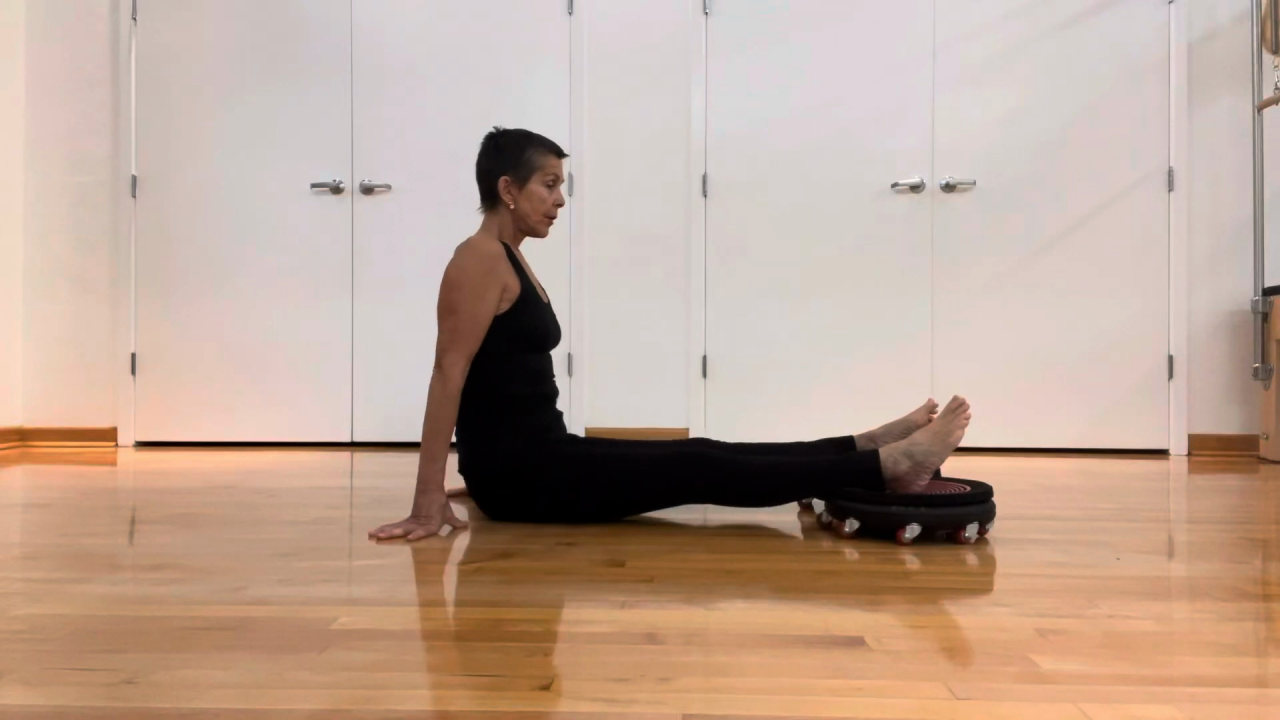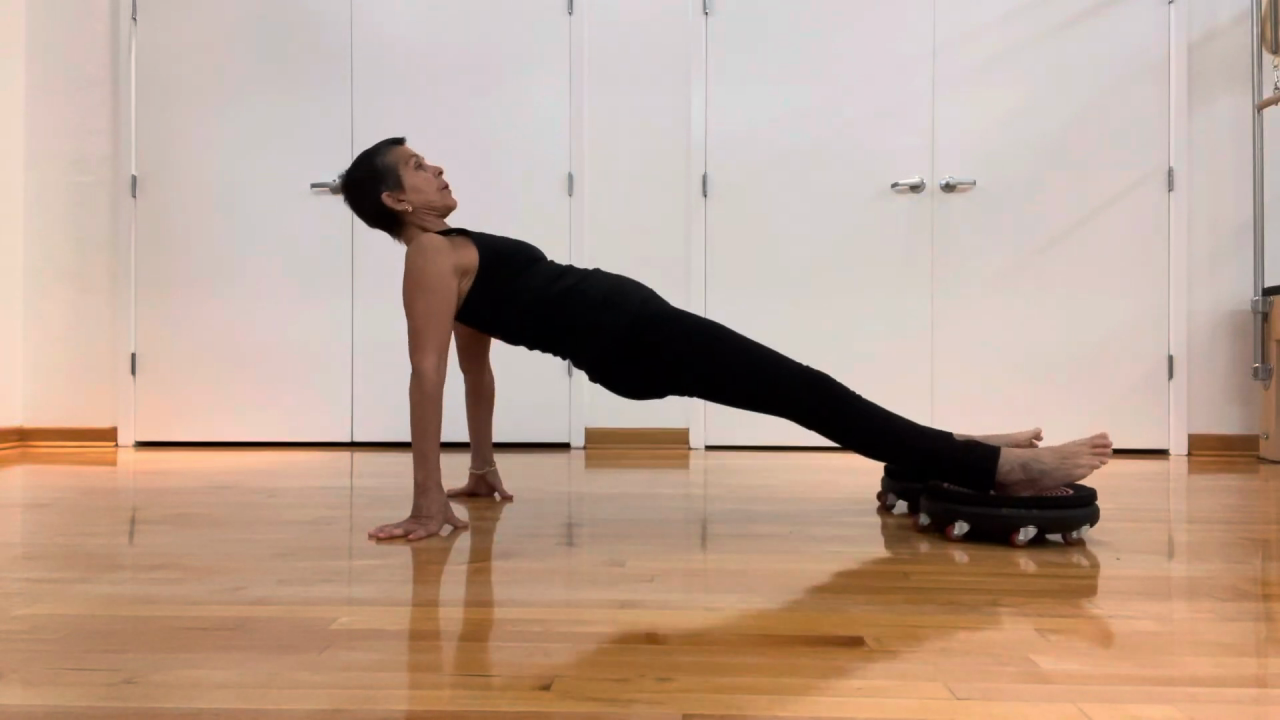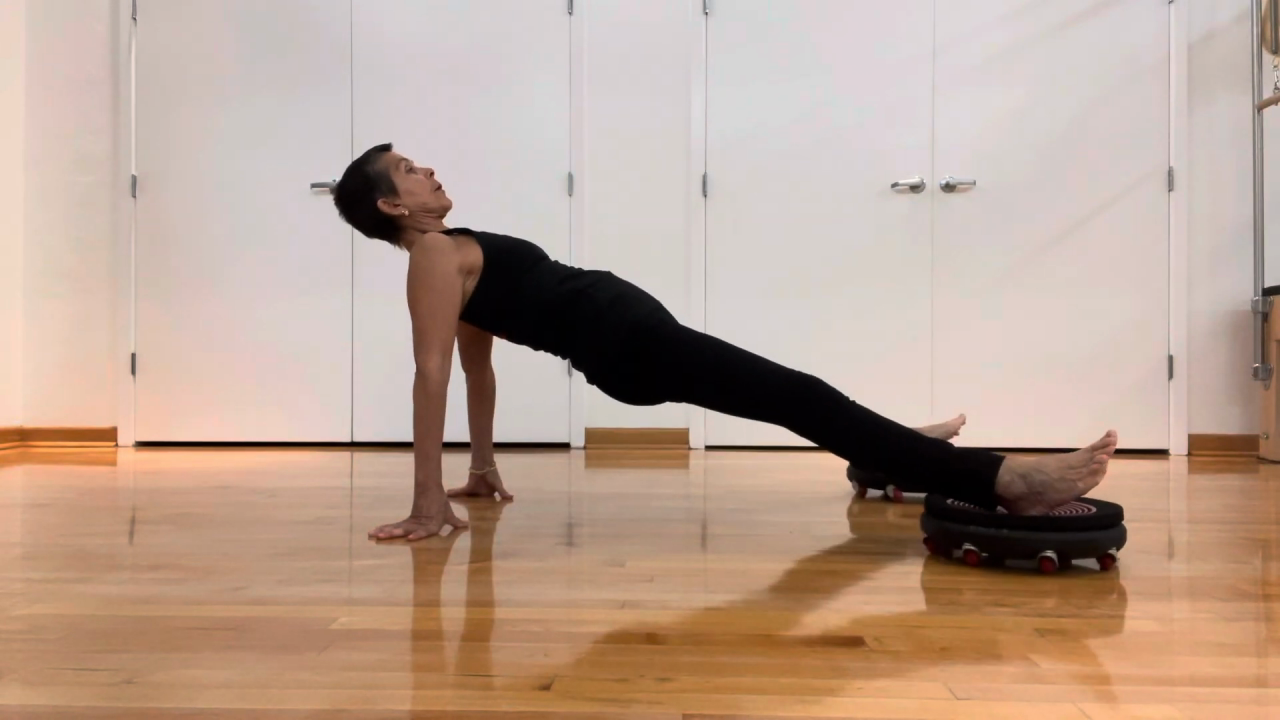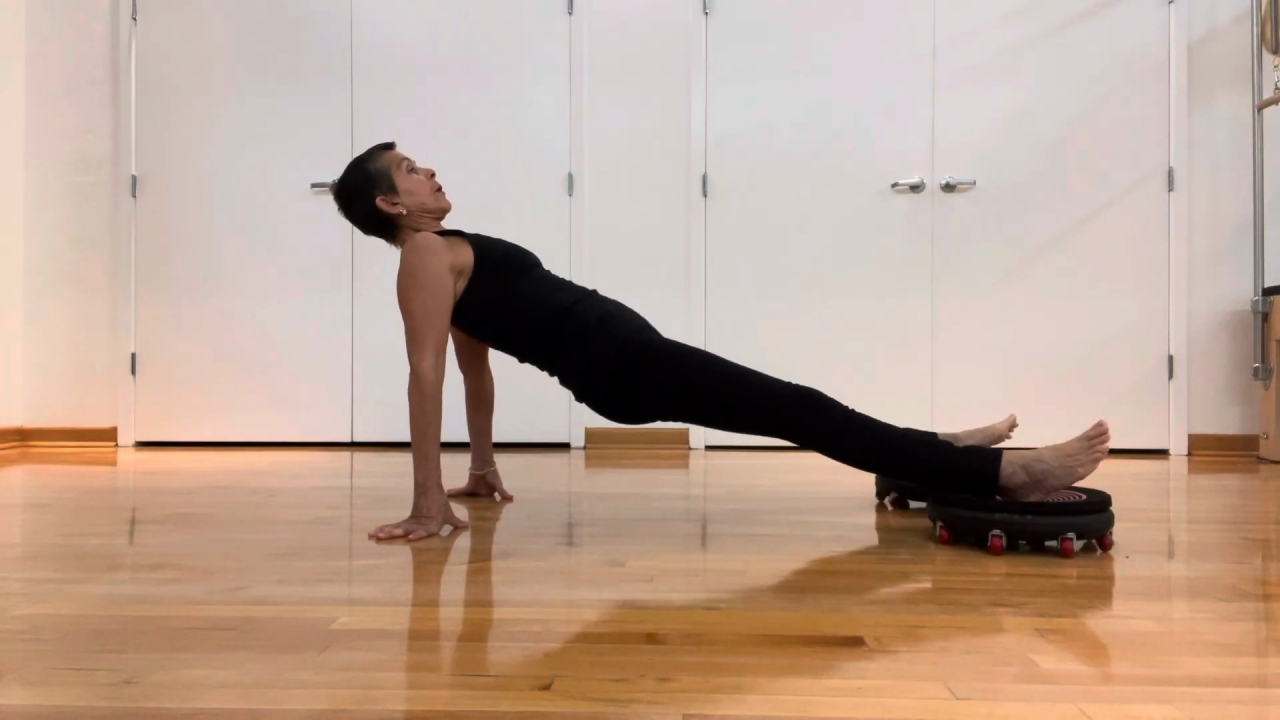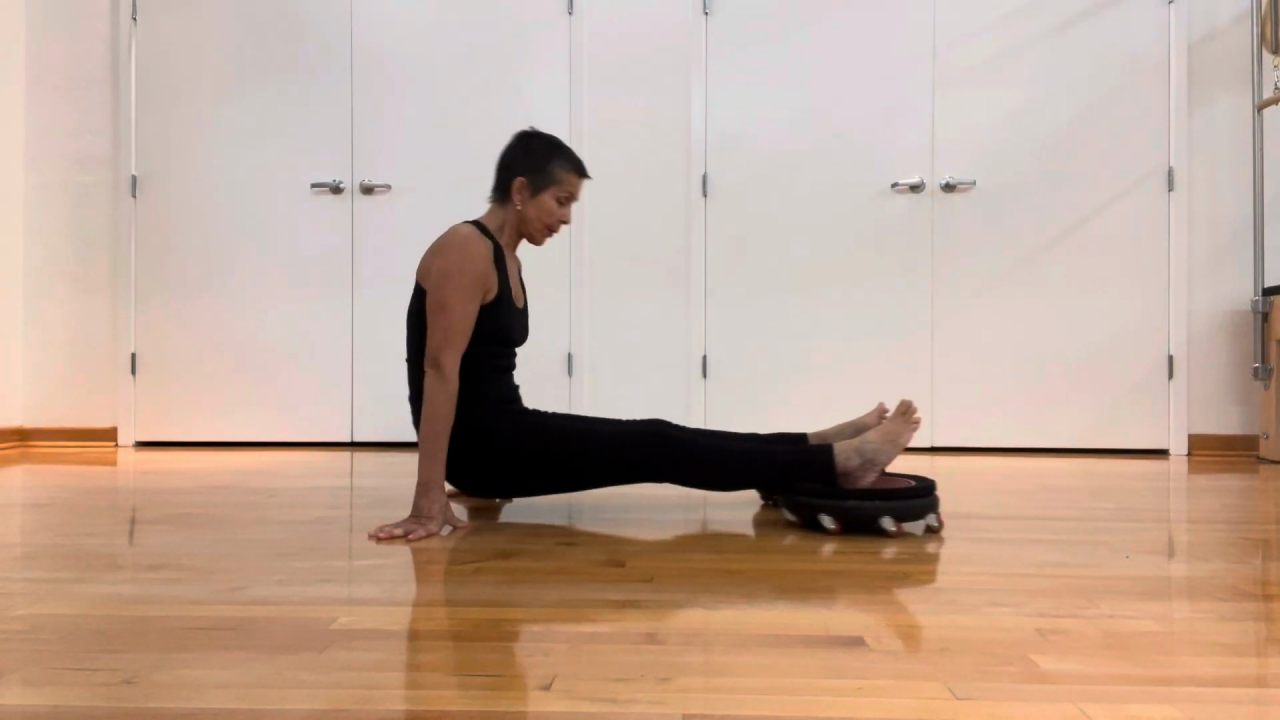
dt=1s
person 1, frame 1
left shoulder: (511, 259)
right shoulder: (481, 257)
right elbow: (449, 373)
left wrist: (455, 483)
right wrist: (428, 500)
left hip: (542, 455)
right hip: (513, 470)
left knee: (698, 457)
right knee: (697, 472)
left ankle: (867, 449)
right ankle: (888, 466)
person 1, frame 2
left shoulder: (456, 252)
right shoulder: (430, 257)
left elbow: (476, 366)
right elbow: (429, 373)
right wrist: (426, 503)
left hip: (636, 322)
right hip: (627, 338)
left knee: (800, 392)
right knee: (804, 396)
left ankle: (968, 454)
right ankle: (1002, 470)
person 1, frame 3
left shoulder: (457, 255)
right shoulder: (434, 257)
left elbow: (478, 366)
right elbow: (433, 373)
right wrist: (429, 502)
left hip: (634, 328)
right hip: (627, 345)
left knee: (792, 397)
right knee: (799, 401)
left ankle: (898, 450)
right ankle: (1004, 481)
person 1, frame 4
left shoulder: (451, 255)
right shoulder: (424, 254)
left elbow: (475, 365)
right elbow: (426, 373)
right wrist: (428, 503)
left hip: (622, 349)
right hip: (617, 363)
left knee: (791, 410)
right knee: (799, 414)
left ankle: (940, 453)
right ankle: (1003, 473)
person 1, frame 5
left shoulder: (506, 254)
right shoulder: (463, 251)
right elbow: (441, 368)
right wrist: (430, 499)
left hip: (503, 430)
right hip: (477, 444)
left knee: (656, 439)
right knee: (654, 449)
left ankle: (820, 449)
right ankle: (838, 464)
